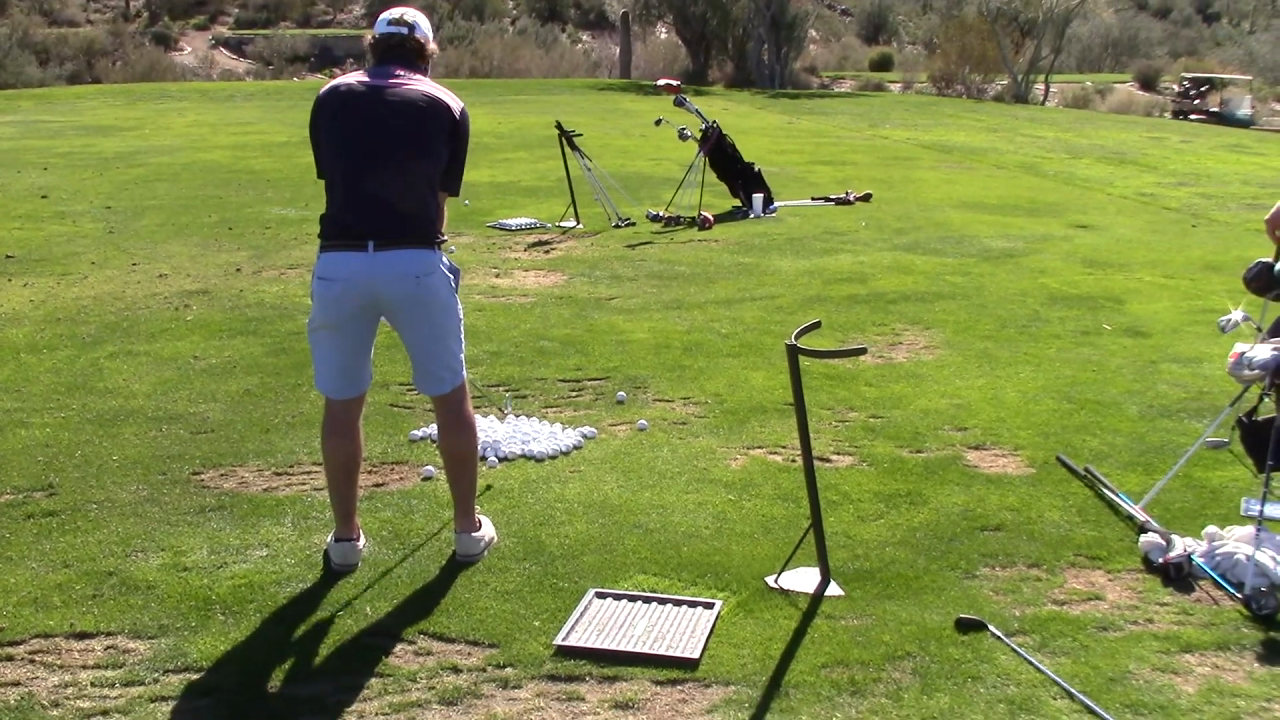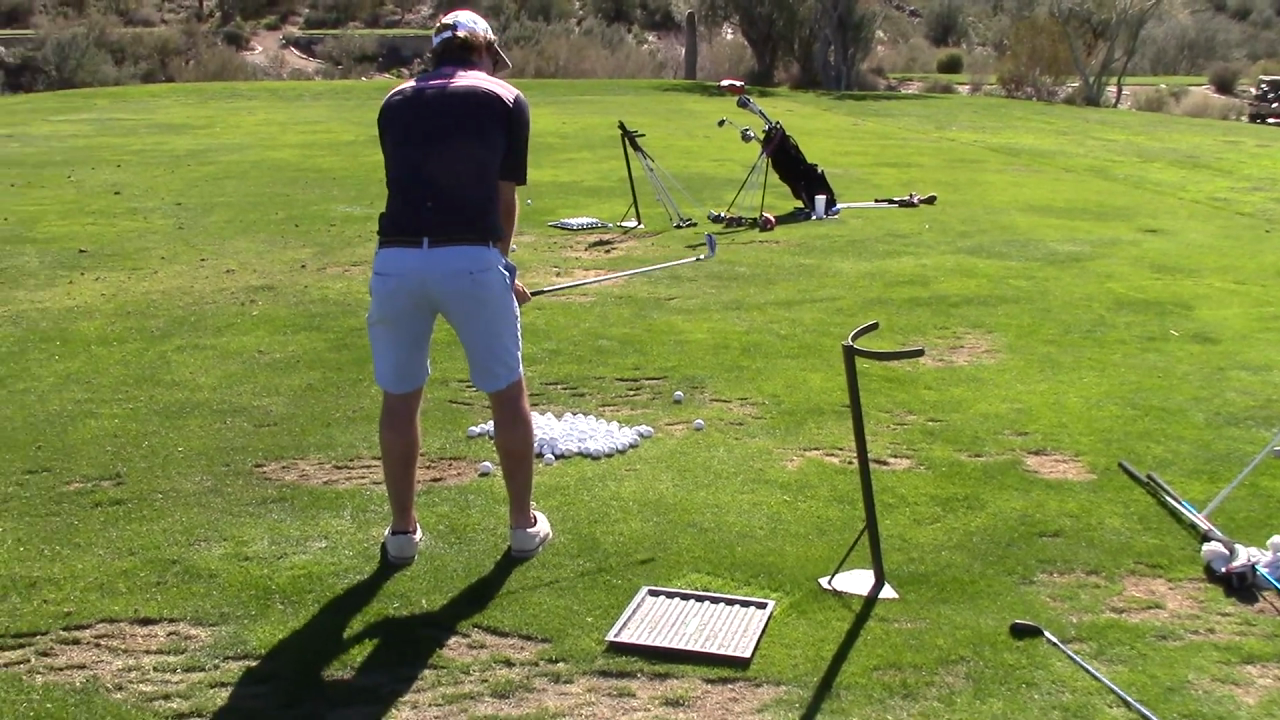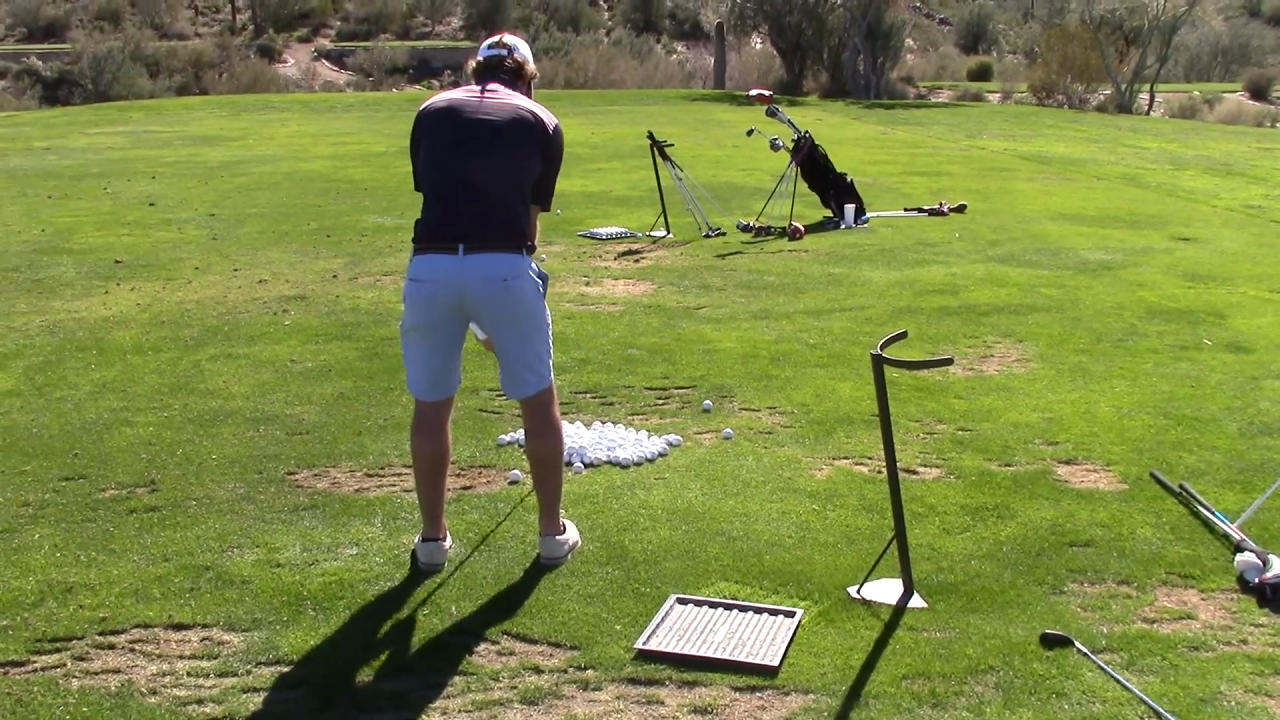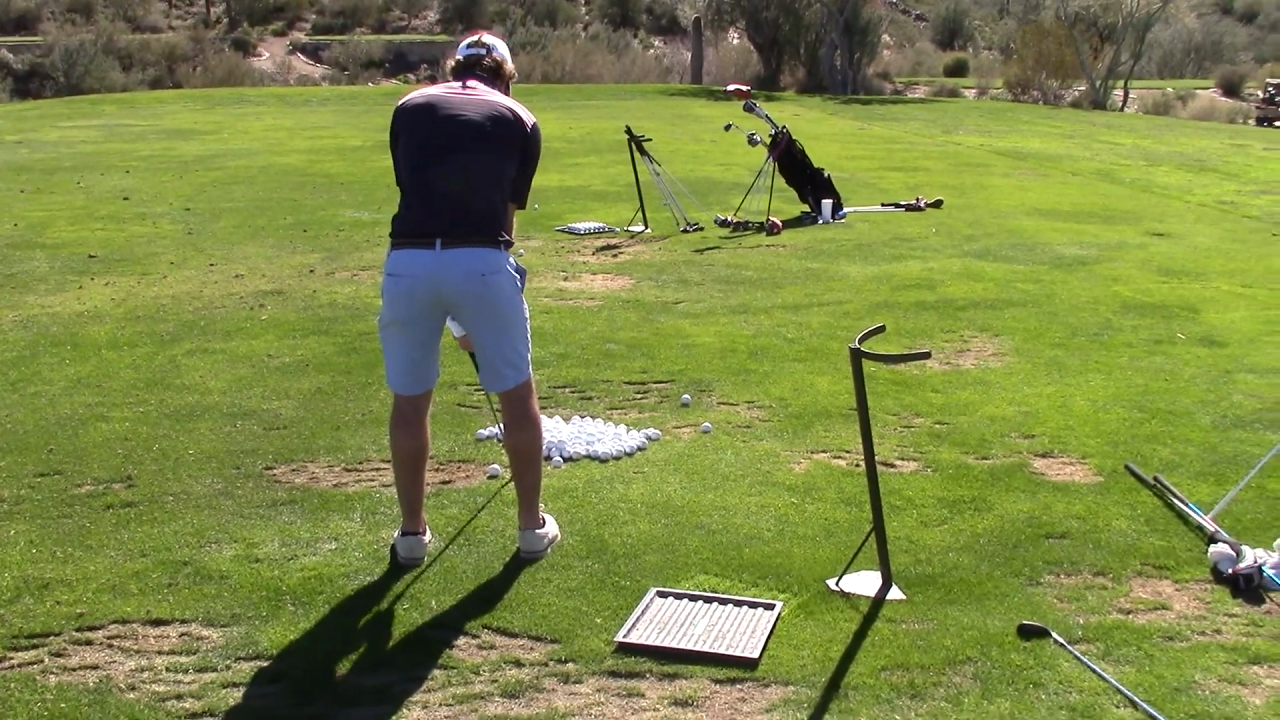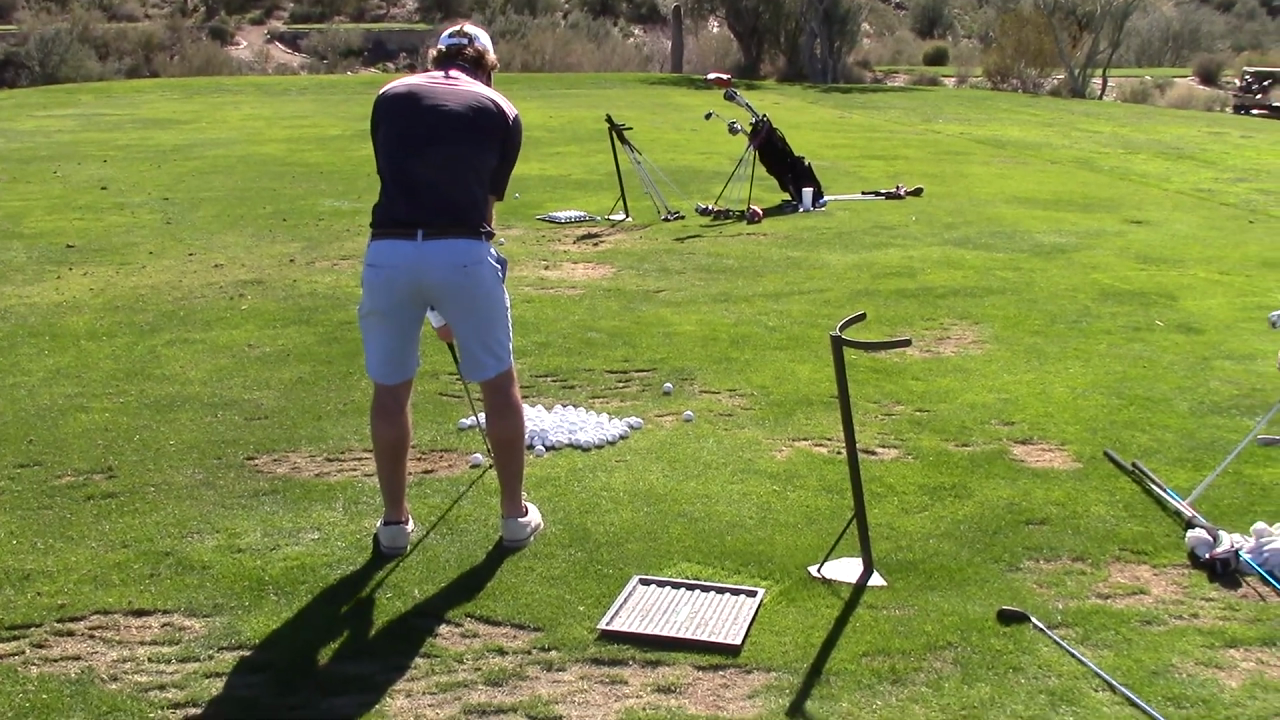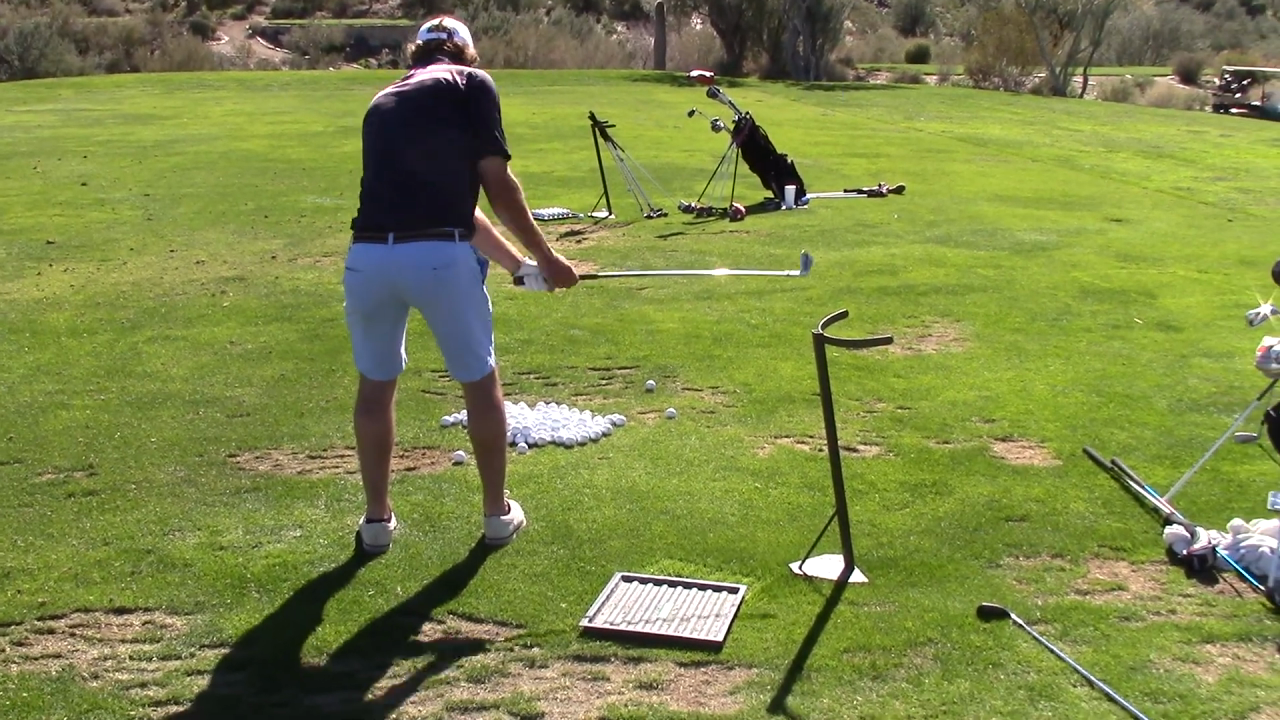
dt=0.4s
person 1, frame 1
left shoulder: (332, 97)
right shoulder: (448, 107)
left hip: (340, 262)
right hip: (416, 263)
left knee: (341, 404)
right knee: (450, 396)
left ankle: (346, 536)
right ankle: (468, 527)
person 1, frame 2
left shoulder: (395, 102)
right shoulder: (505, 99)
right elbow: (504, 200)
right wrist: (499, 265)
left hip: (396, 259)
right hip: (470, 260)
left knee: (399, 399)
right knee: (507, 393)
left ankle: (402, 530)
right ankle: (522, 523)
person 1, frame 3
left shoulder: (432, 111)
right shoulder: (543, 123)
left hip: (431, 266)
right hip: (504, 267)
left knee: (431, 406)
right knee: (538, 400)
left ankle: (432, 537)
right ankle: (552, 530)
person 1, frame 4
left shoulder: (409, 107)
right shoulder: (520, 119)
left hip: (409, 261)
right hip: (481, 262)
left knee: (409, 400)
right knee: (517, 394)
left ankle: (412, 531)
right ankle: (531, 524)
person 1, frame 5
left shoulder: (390, 96)
right shoulder: (502, 111)
right wrist: (453, 310)
left hip: (390, 251)
right hip: (462, 253)
left knee: (389, 389)
right knee: (498, 383)
left ankle: (394, 520)
right ankle: (515, 513)
person 1, frame 6
left shoulder: (380, 105)
right shoulder: (472, 84)
right elbow: (496, 181)
left wrist: (514, 263)
right wrist: (543, 257)
left hip: (368, 255)
right hip: (438, 254)
left knee: (375, 386)
right knee: (480, 384)
left ankle: (377, 519)
right ankle: (497, 512)
